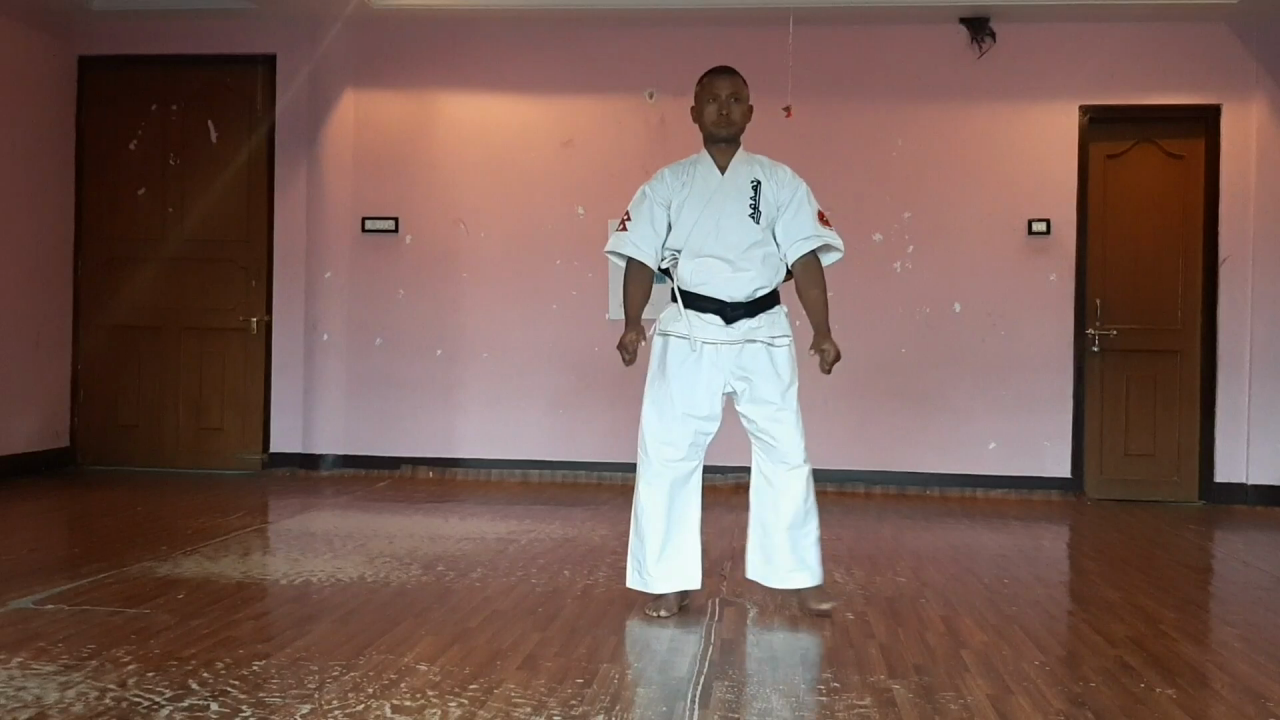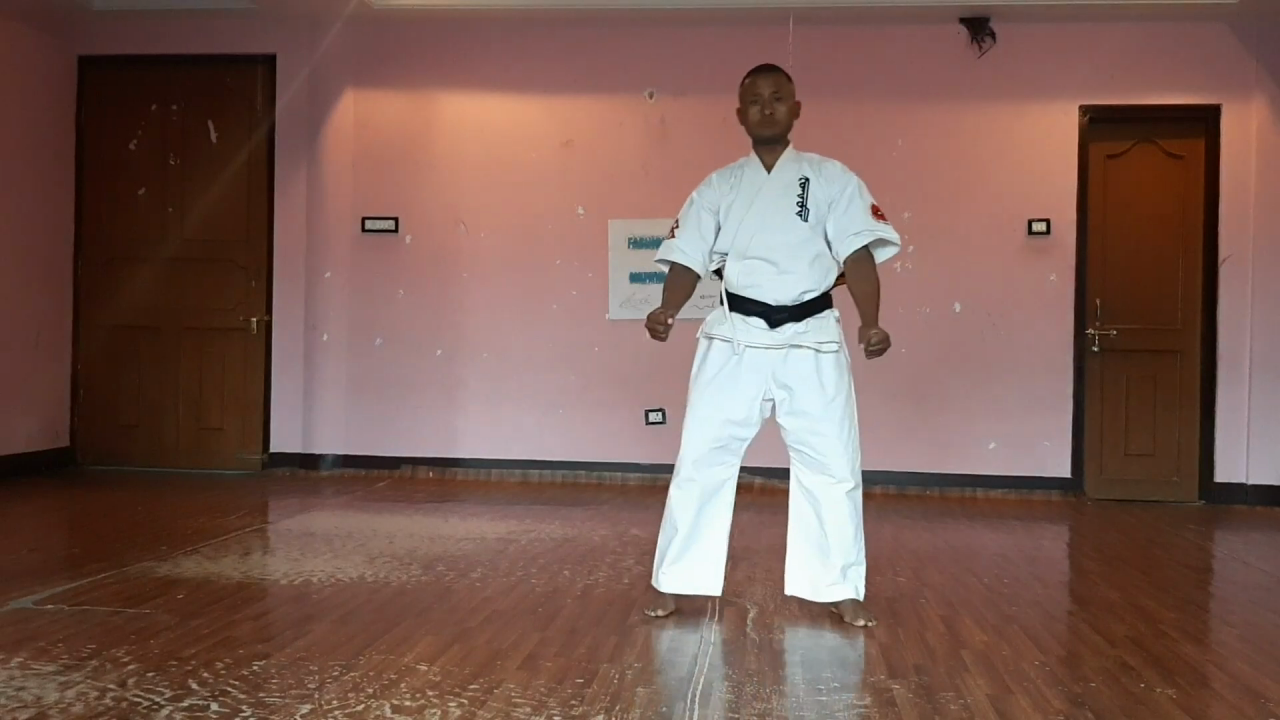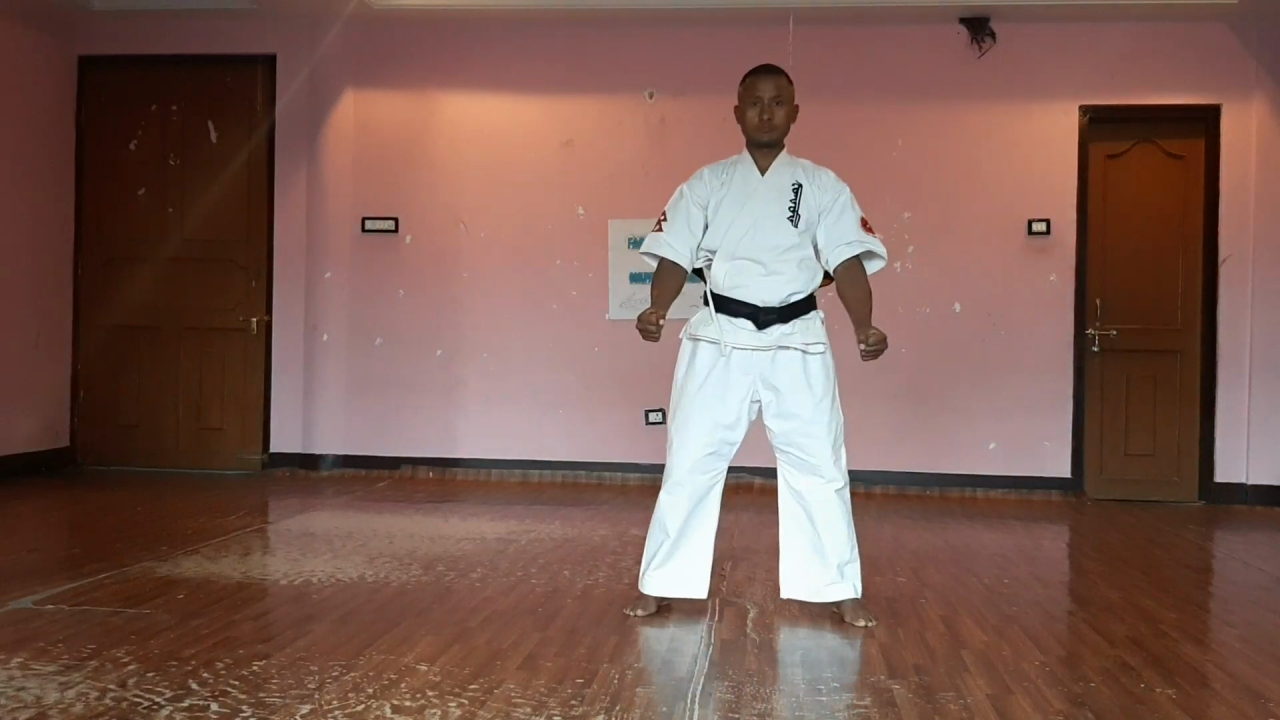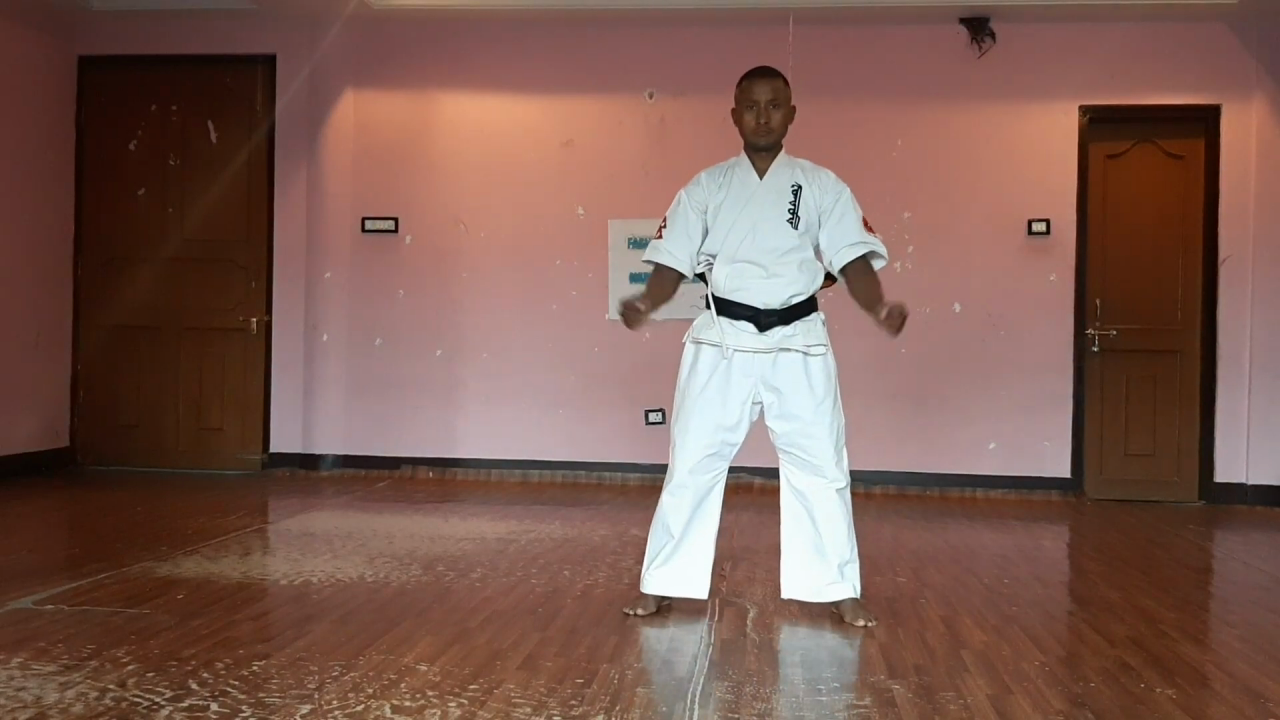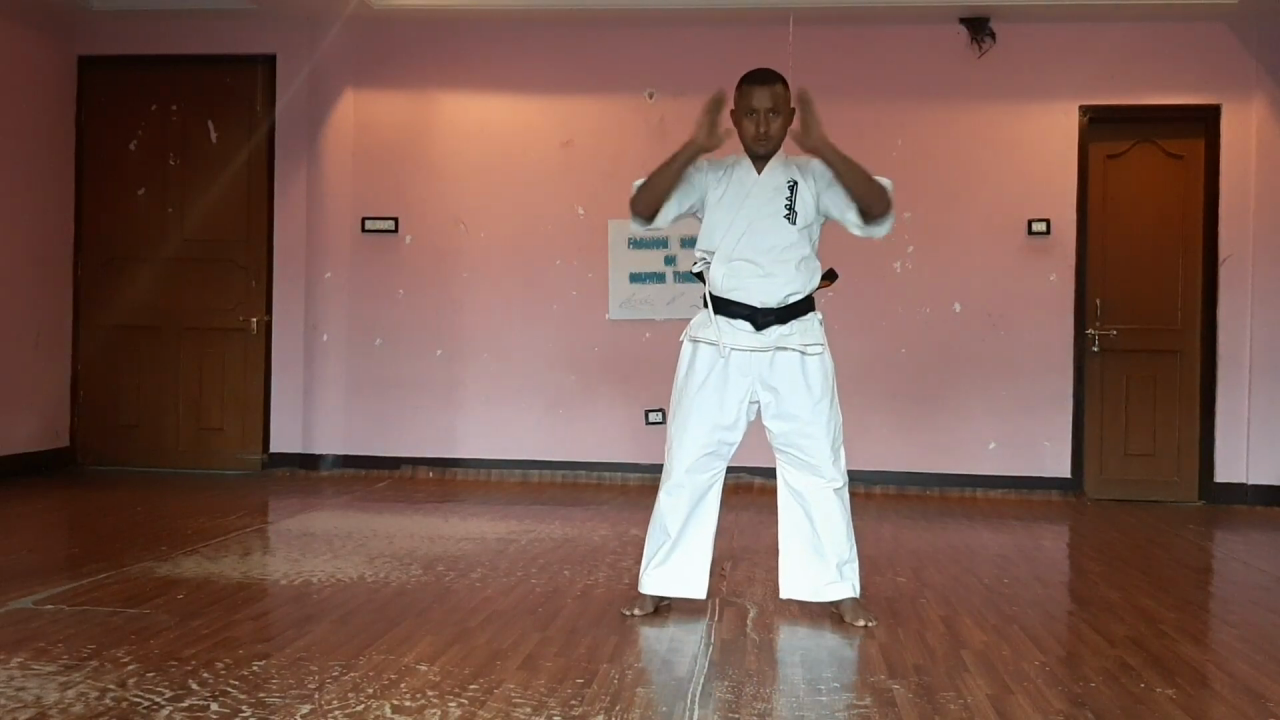
dt=0.4s
person 1, frame 1
left shoulder: (780, 181)
right shoulder: (668, 183)
left elbow: (805, 258)
right elbow: (640, 258)
left wrist: (822, 332)
right wrist: (633, 324)
left hip: (763, 334)
right hip: (689, 334)
left knee: (786, 455)
right knee: (668, 457)
left ankle: (799, 576)
right ankle: (667, 580)
person 1, frame 2
left shoulder: (832, 178)
right shoulder: (717, 187)
left elbow: (857, 254)
right elbow: (687, 260)
left wrist: (870, 323)
right wrist: (667, 311)
left hip: (811, 338)
right hip: (733, 338)
left knee: (831, 466)
right knee: (703, 458)
left ankle: (842, 590)
right ankle: (677, 582)
person 1, frame 3
left shoulder: (823, 186)
right shoulder: (706, 183)
left elbow: (847, 261)
right elbow: (674, 256)
left wrist: (864, 326)
right wrist: (657, 309)
left hip: (797, 340)
right hip: (719, 339)
left knee: (818, 466)
right knee: (691, 463)
left ankle: (840, 590)
right ankle: (658, 584)
person 1, frame 4
left shoulder: (821, 185)
right shoulder: (705, 186)
left elbow: (851, 259)
right elbow: (673, 261)
left wrist: (879, 309)
right wrist: (648, 302)
left hip: (797, 341)
right hip: (721, 340)
left knee: (820, 467)
right knee: (692, 464)
left ankle: (840, 592)
right ankle: (660, 584)
person 1, frame 5
left shoulder: (815, 176)
right shoulder: (708, 176)
left elbow: (878, 212)
right elbow: (643, 209)
left wrist: (823, 149)
right wrist: (694, 147)
left hip: (794, 340)
right hip: (718, 338)
left knee: (818, 466)
right knee: (689, 463)
left ankle: (841, 591)
right ankle: (659, 584)
